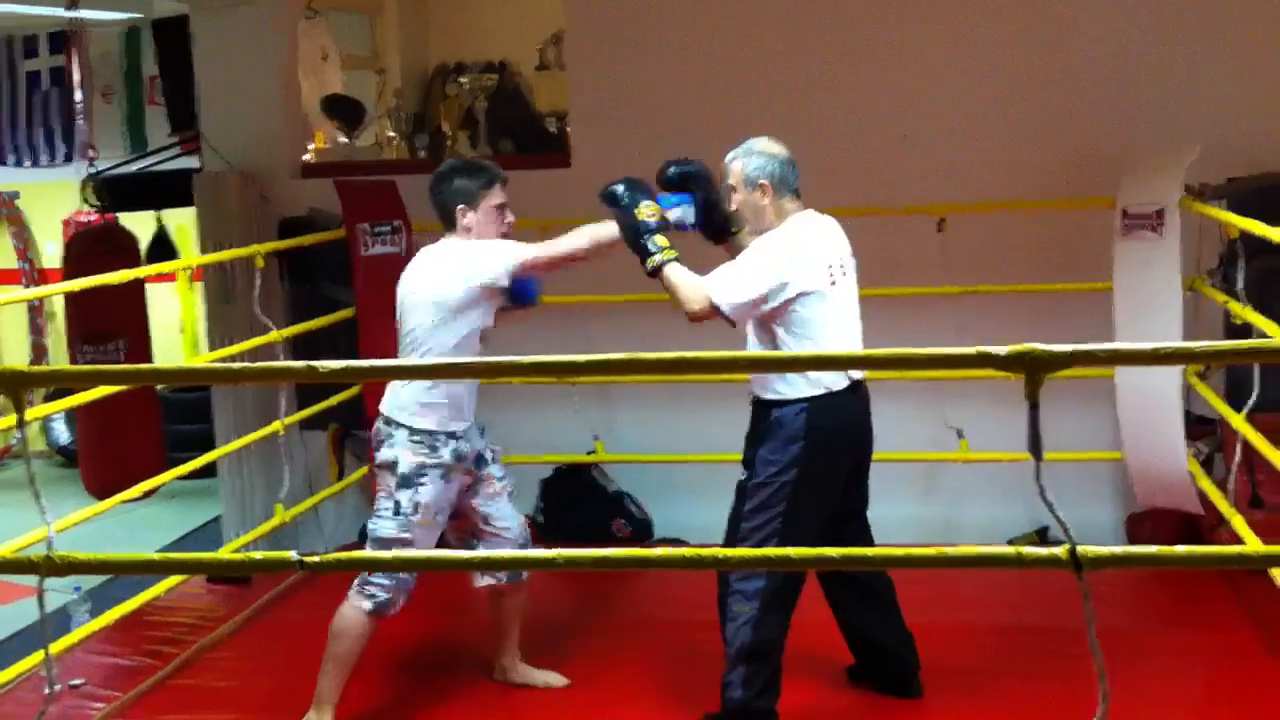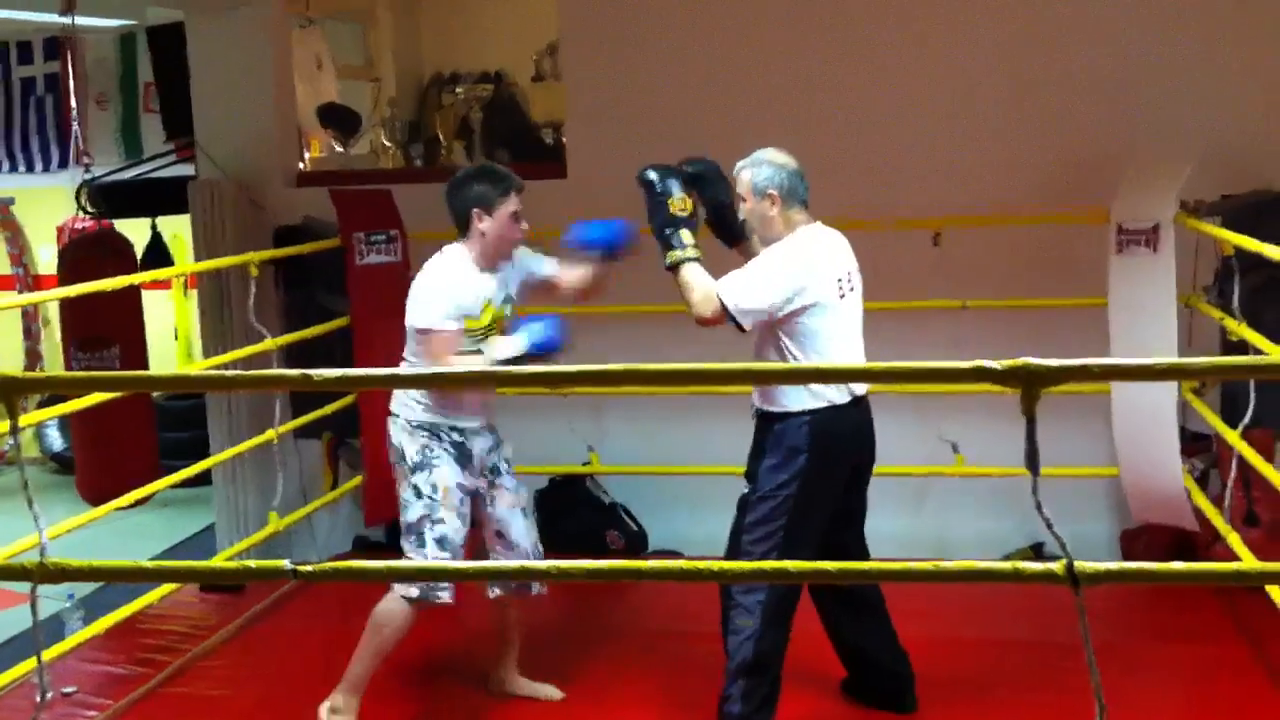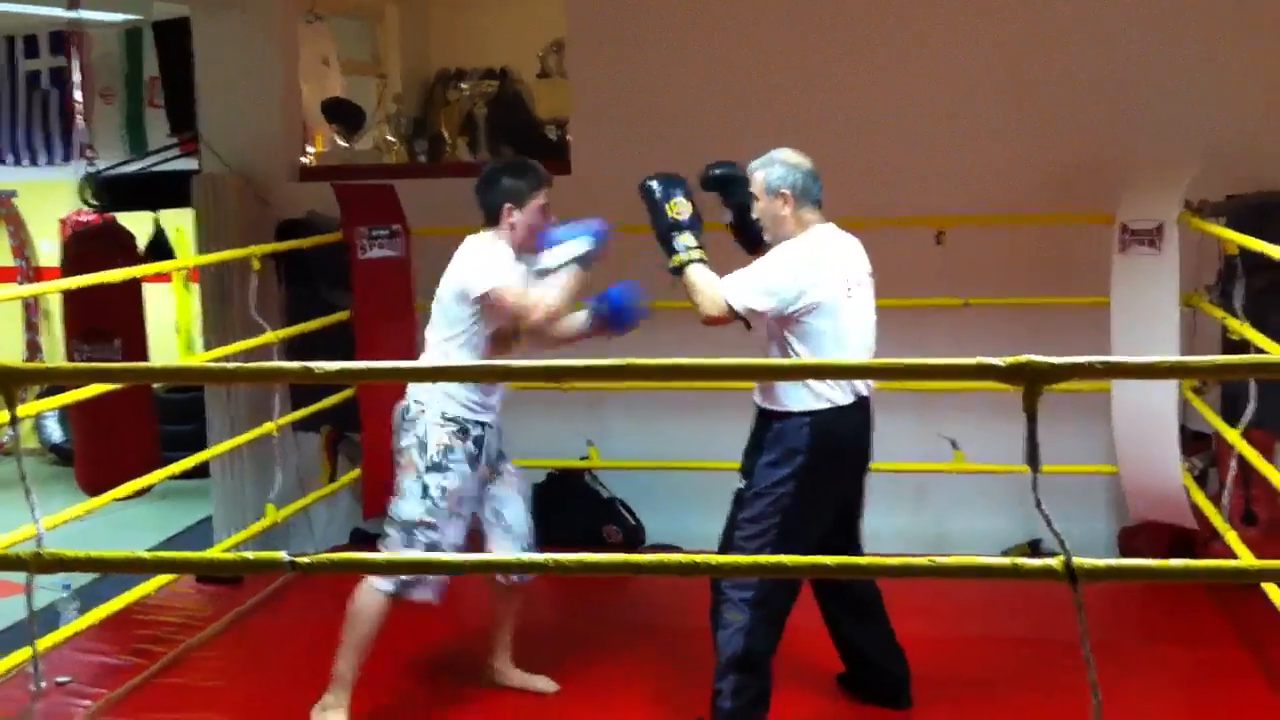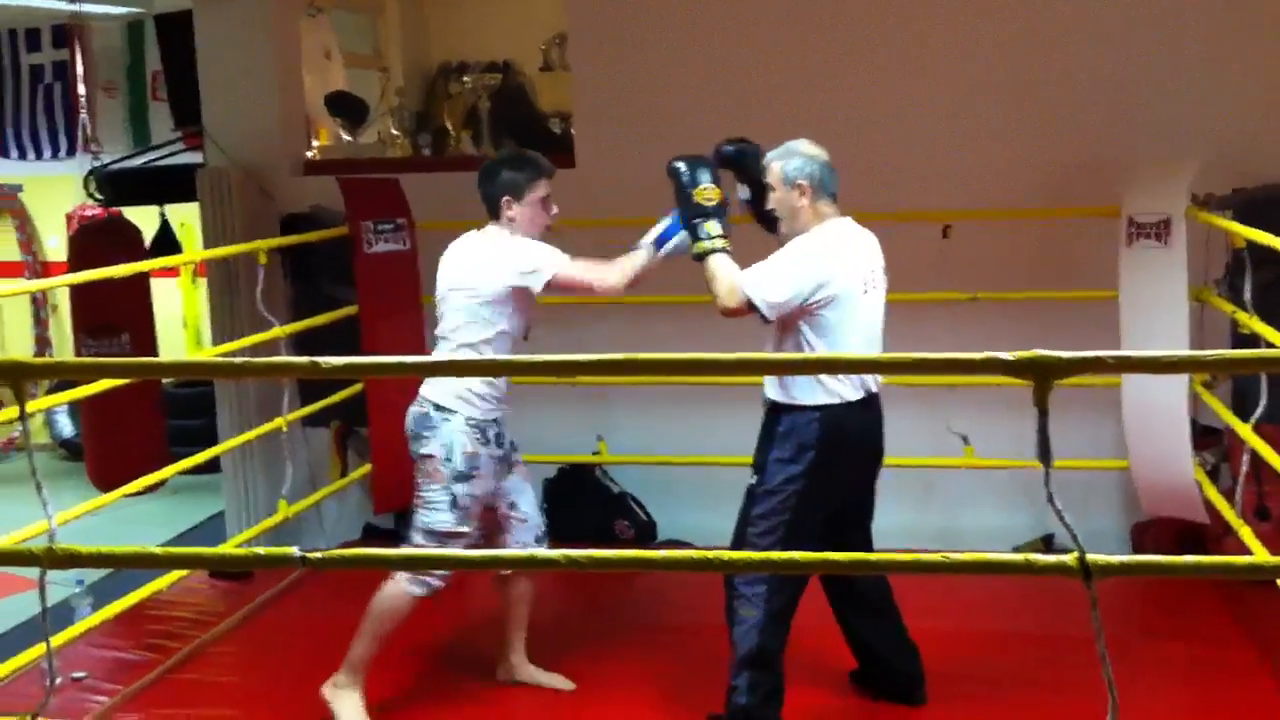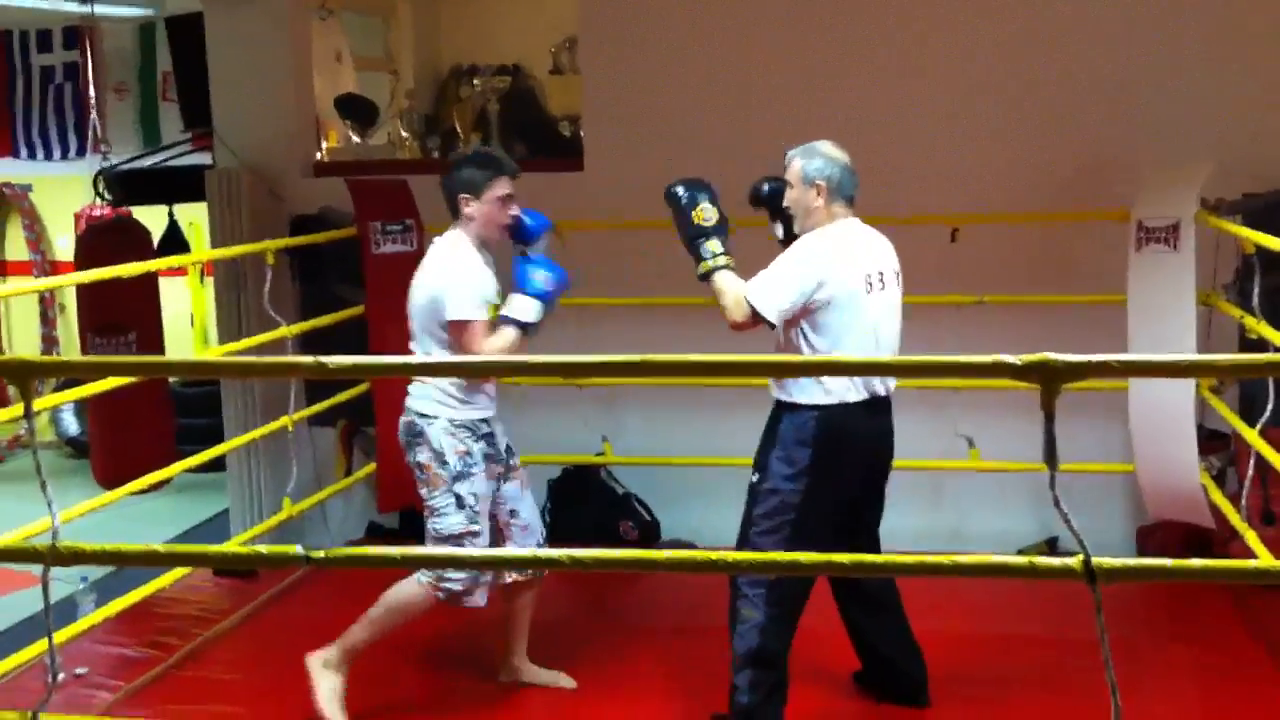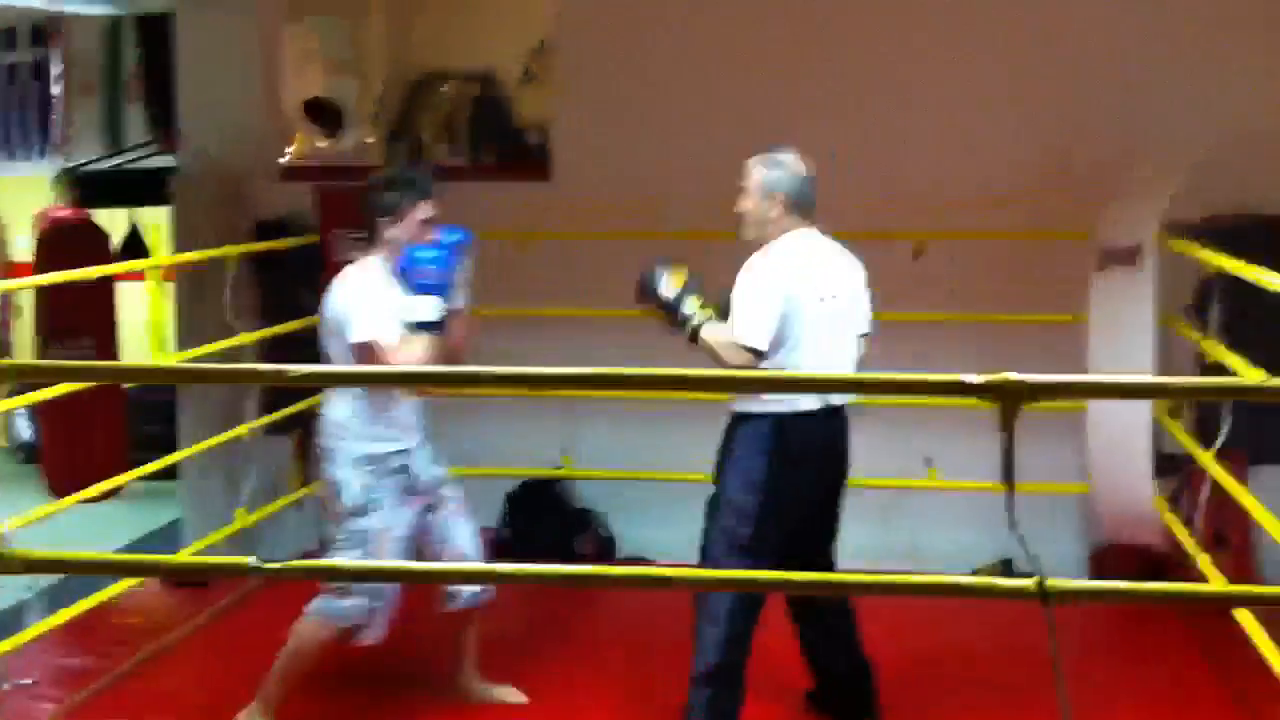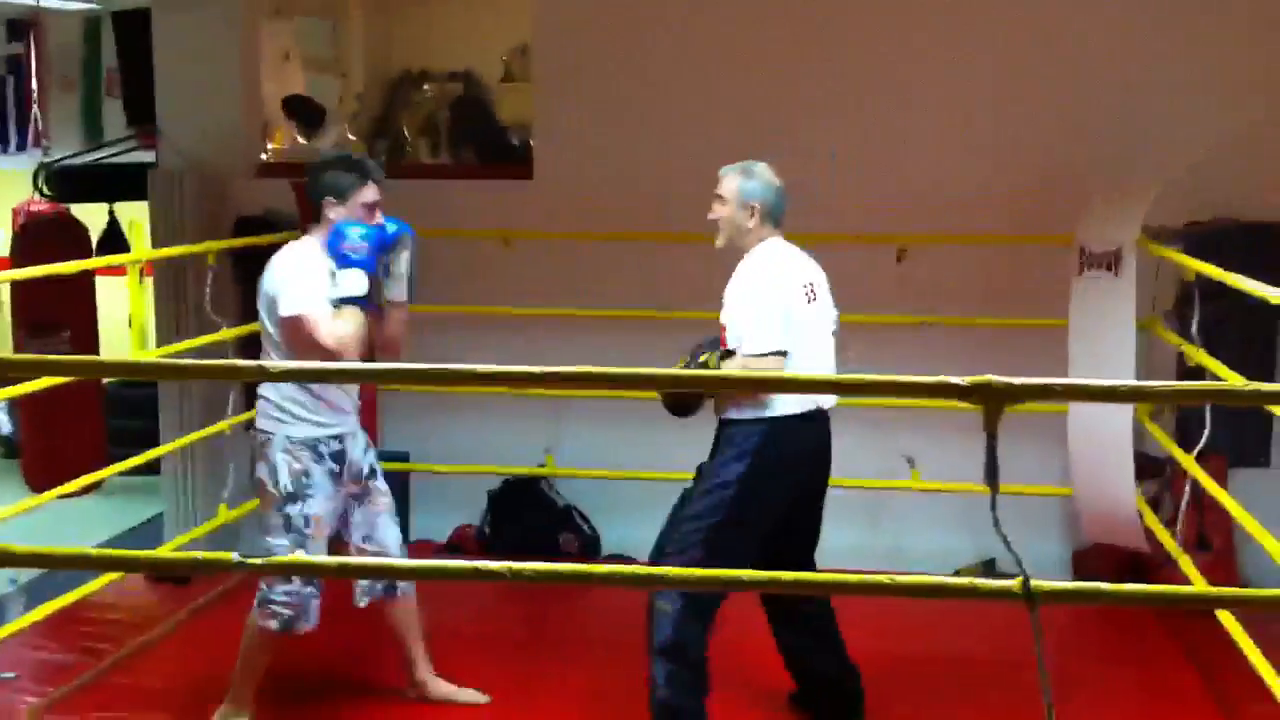
dt=0.2s
person 1, frame 1
left shoulder: (787, 247)
right shoulder: (822, 230)
left elbow: (701, 303)
right elbow: (756, 269)
left wrist: (650, 242)
right wrist: (717, 222)
left hip: (801, 422)
right hip: (843, 411)
left knee: (755, 560)
right knee: (845, 544)
right ankle: (893, 665)
person 1, frame 2
left shoulder: (794, 261)
right shoulder: (828, 243)
left elbow: (708, 307)
right elbow: (767, 275)
left wrist: (676, 232)
right wrist: (723, 221)
left hip: (804, 435)
right hip: (846, 424)
left knee: (757, 574)
right knee: (841, 558)
person 1, frame 3
left shoulder: (802, 260)
right shoulder: (842, 247)
left elbow: (715, 306)
left wrist: (680, 237)
right wrist: (746, 225)
left hip: (803, 434)
right hip: (844, 424)
left knee: (748, 572)
right knee: (836, 557)
person 1, frame 4
left shoulder: (816, 253)
right shoulder: (856, 240)
left elbow: (733, 298)
right elbow: (793, 277)
left wrist: (705, 222)
right wrist: (756, 190)
left hip: (812, 428)
right hip: (856, 419)
left knee: (760, 567)
right knee: (847, 552)
right ankle: (895, 672)
person 1, frame 5
left shoulder: (818, 252)
right shoulder: (875, 245)
left elbow: (740, 312)
left wrist: (707, 240)
right wrist: (788, 230)
left hip: (816, 428)
right hip: (869, 421)
left knee: (765, 567)
right knee: (857, 553)
person 1, frame 6
left shoulder: (771, 265)
right shoulder: (843, 262)
left elbow: (739, 357)
left wrist: (686, 309)
left hip: (772, 435)
right hip: (826, 431)
left knee: (730, 575)
right knee: (811, 567)
person 1, frame 7
left shoulder: (758, 273)
right shoulder: (805, 267)
left elbow: (759, 369)
left wrist: (701, 374)
left hip: (762, 440)
right hip: (809, 436)
left knee: (682, 564)
right knee: (790, 569)
person 2, frame 1
left shoulder: (464, 261)
right shoulder: (466, 260)
right elbow: (569, 248)
left wrist: (505, 291)
left hip: (459, 435)
right hip: (416, 440)
left knee: (510, 543)
right knee: (382, 583)
left ankle: (508, 661)
person 2, frame 2
left shoulder: (512, 264)
right shoulder: (441, 279)
left elbow: (576, 281)
right elbow: (446, 374)
left wrist: (600, 252)
right wrist: (512, 347)
left hip: (478, 436)
right hip: (427, 434)
left knee: (520, 552)
right knee: (429, 575)
left ankle: (507, 674)
person 2, frame 3
left shoulder: (521, 261)
right shoulder: (487, 261)
left elbow: (549, 330)
right elbow: (539, 315)
left wrist: (600, 318)
right wrist: (571, 260)
left hip: (479, 427)
right hip: (440, 426)
left knee: (513, 540)
left ankle: (501, 664)
person 2, frame 4
left shoulder: (468, 249)
right shoulder: (516, 254)
right elbow: (609, 282)
left wrist: (524, 308)
right wrist: (663, 237)
left hip: (480, 422)
right hip: (455, 424)
left knee: (526, 533)
right knee: (425, 564)
left ankle: (515, 661)
person 2, frame 5
left shoulder: (461, 255)
right shoulder: (460, 266)
left elbow: (484, 326)
right elbow: (482, 357)
left wrist: (529, 254)
right wrist: (526, 308)
left hip: (475, 426)
right hip: (446, 429)
left knee: (525, 537)
right knee: (455, 570)
left ankle: (515, 662)
right ankle: (333, 660)
person 2, frame 6
left shoulder: (401, 279)
right shoulder: (358, 290)
left elbow: (449, 352)
right elbow: (407, 373)
left wrist: (453, 288)
right wrist: (429, 301)
left hip: (406, 452)
right hip: (364, 459)
left knee: (466, 563)
right knee: (354, 600)
person 2, frame 7
left shoulder: (344, 262)
right shoulder: (294, 268)
left elbow: (389, 344)
right elbow: (340, 350)
left wrist: (395, 275)
left hip: (345, 437)
right hip: (296, 444)
left knee: (387, 558)
right knee: (291, 588)
